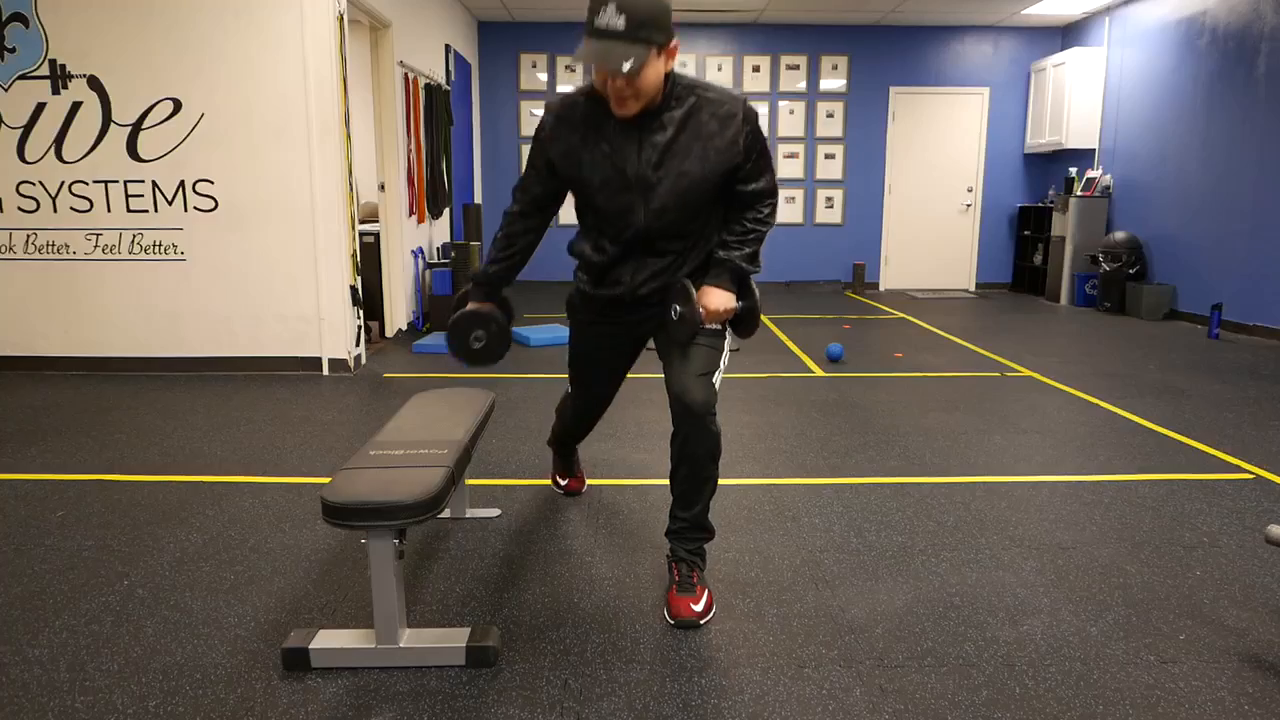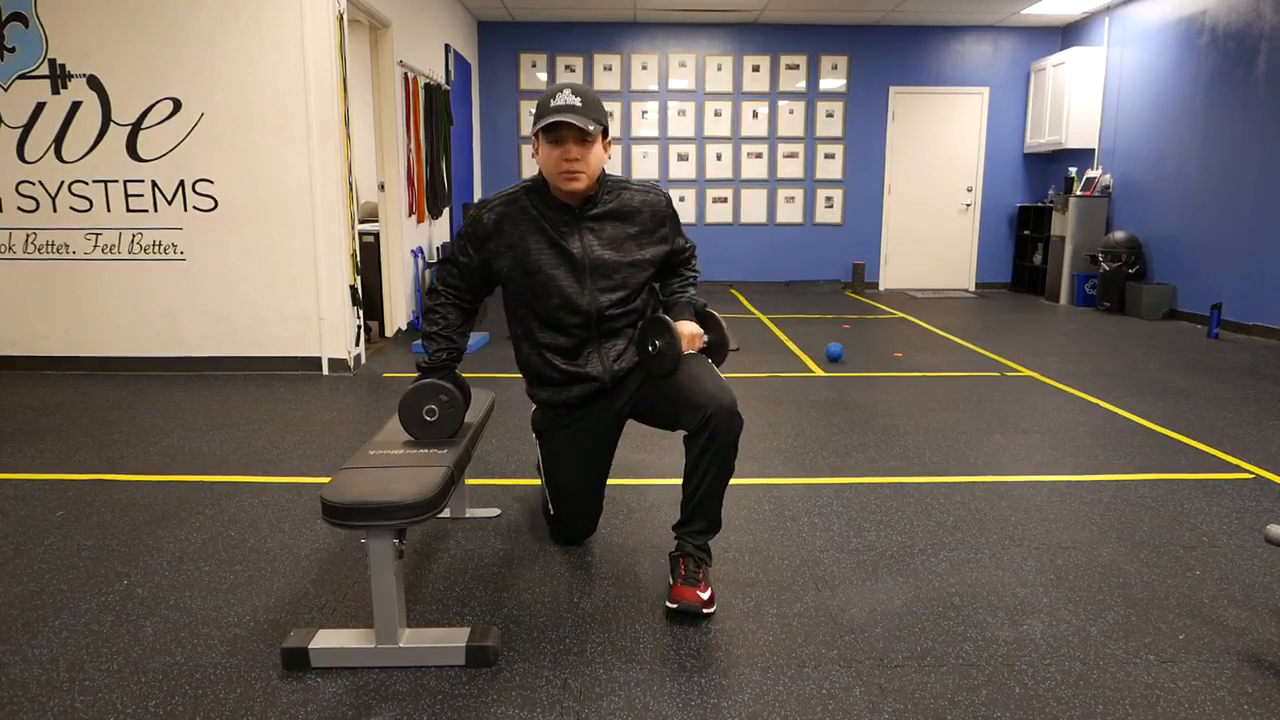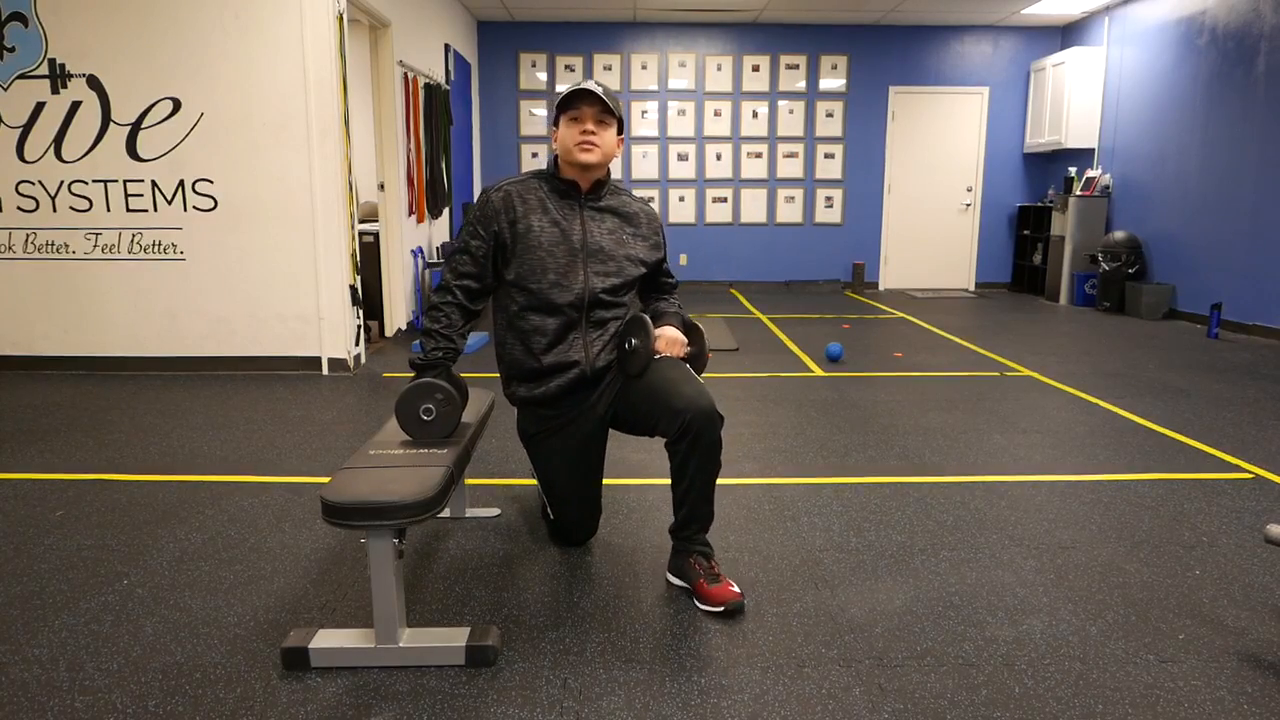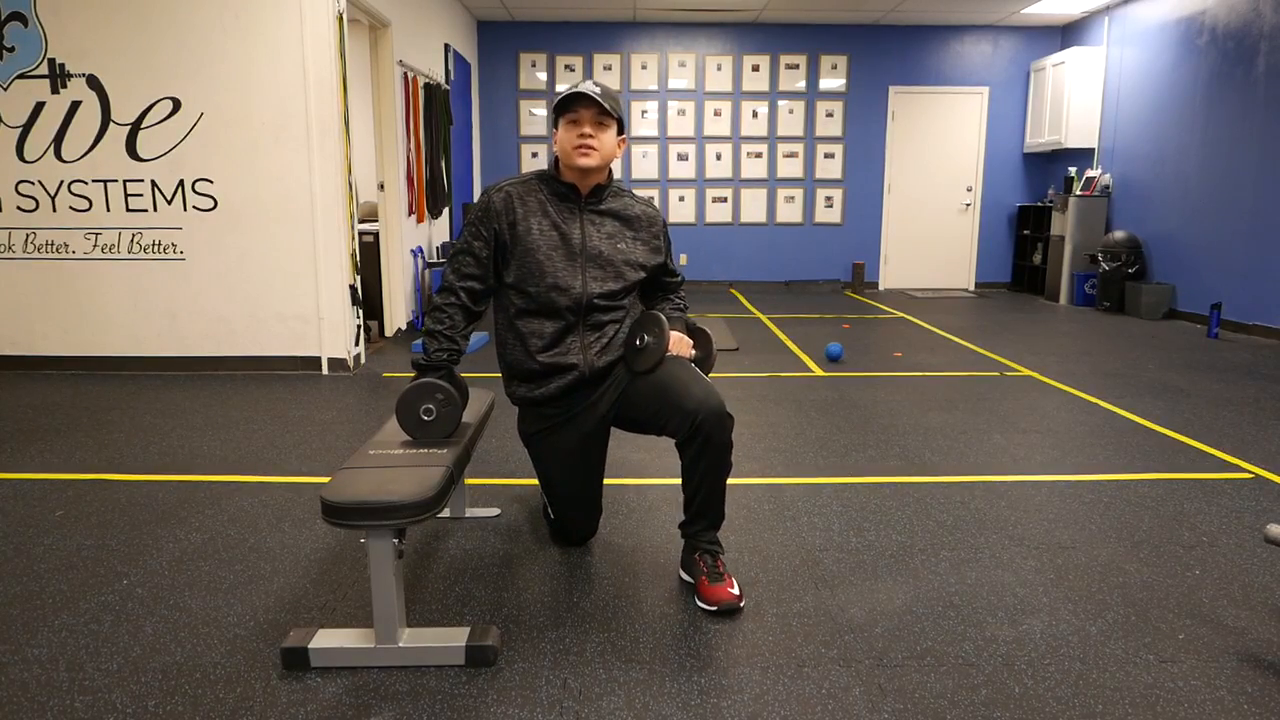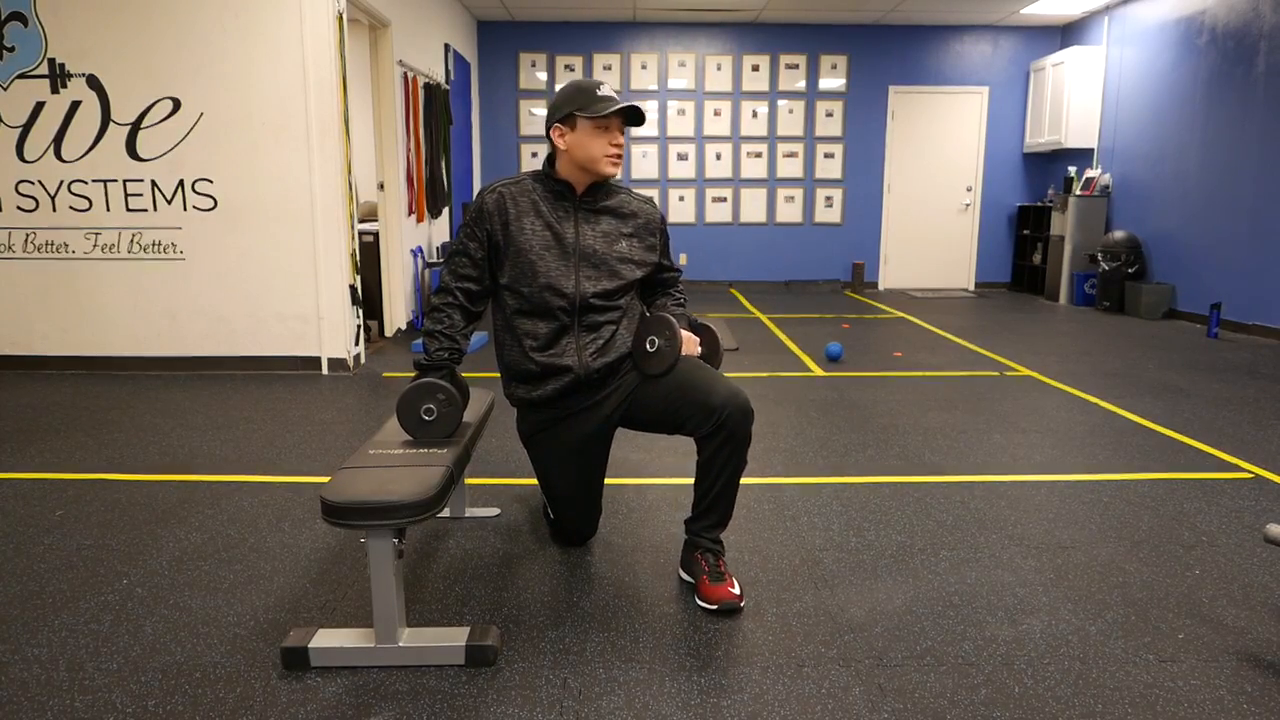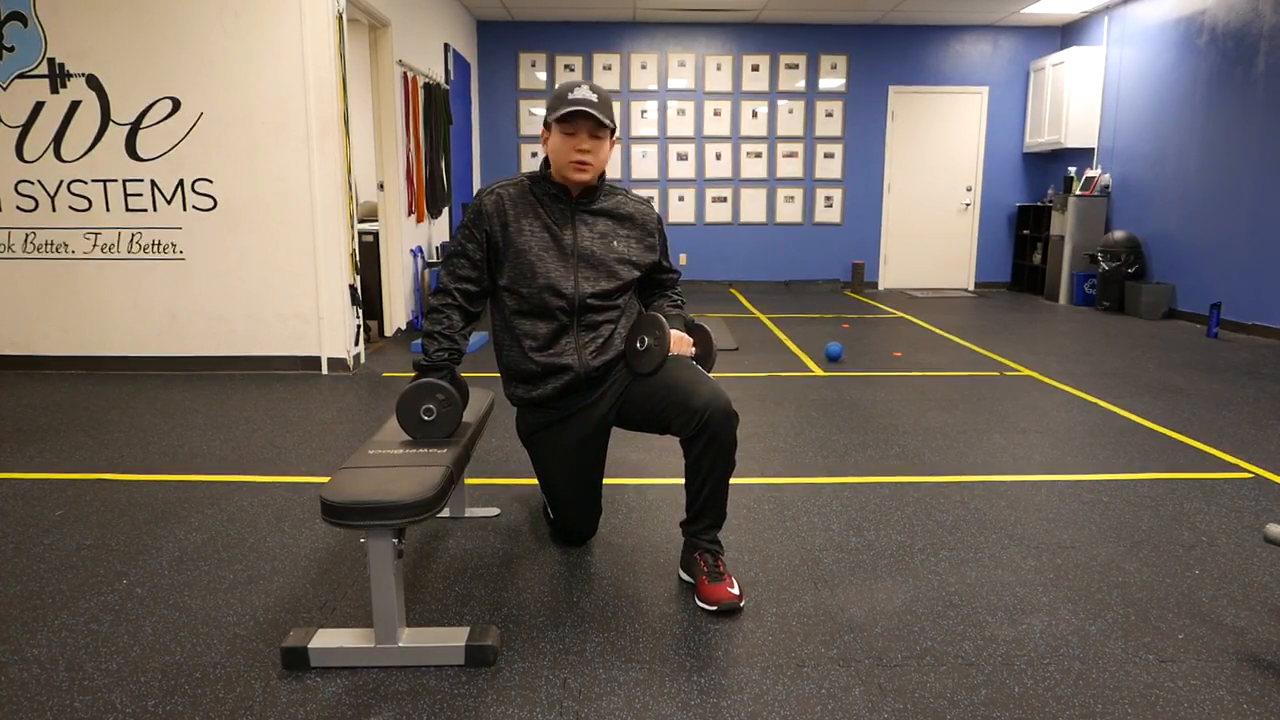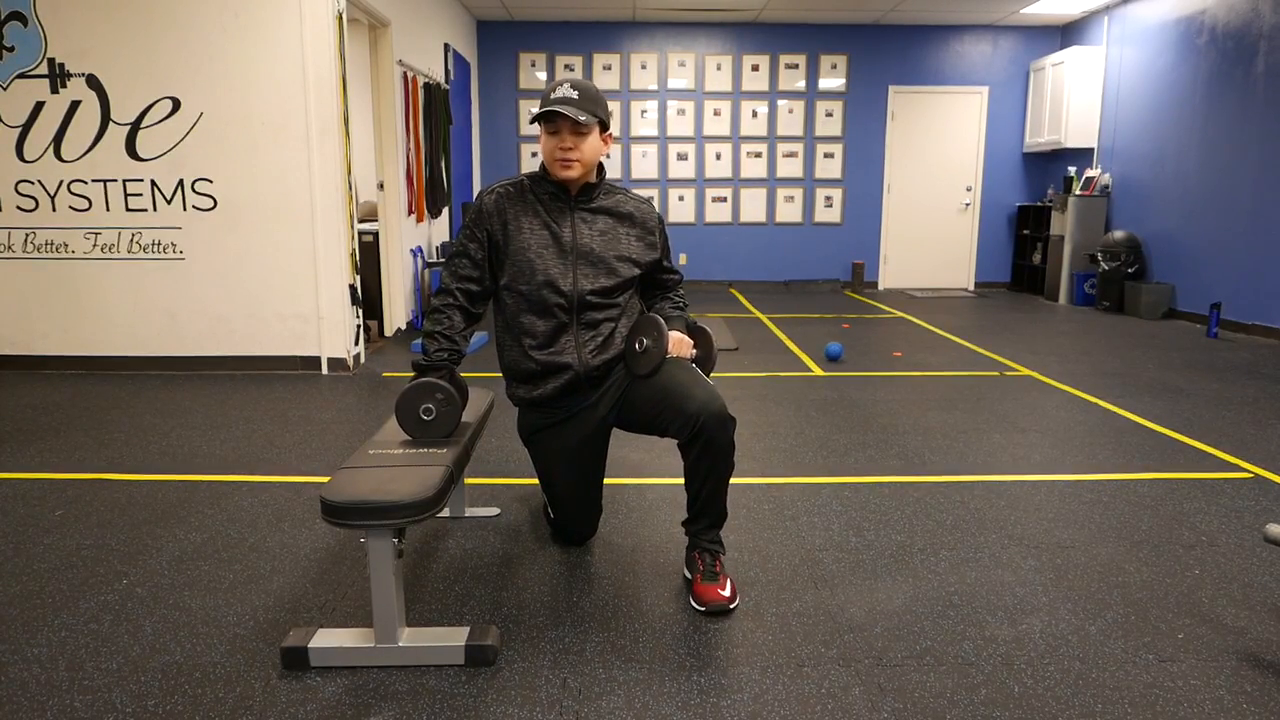
dt=0.7s
person 1, frame 1
left shoulder: (724, 117)
right shoulder: (567, 121)
left elbow: (755, 199)
right elbow: (529, 211)
left wrist: (725, 276)
right wrist: (488, 289)
left hip: (691, 286)
right hip: (604, 294)
left knee: (694, 404)
right knee: (585, 403)
left ankle: (687, 556)
right ankle: (563, 456)
person 1, frame 2
left shoulder: (647, 207)
right shoulder: (498, 219)
left elbow: (680, 264)
right elbow: (451, 294)
left wrist: (685, 315)
right wrist: (438, 374)
left hip: (642, 358)
right hip: (564, 388)
left knee: (718, 409)
right knee: (571, 527)
left ankle: (691, 554)
right ankle: (554, 456)
person 1, frame 3
left shoulder: (640, 218)
right shoulder: (505, 203)
left elbow: (660, 287)
right elbow: (458, 290)
left wrist: (668, 324)
right wrist: (433, 370)
left hip: (623, 364)
right hip: (546, 389)
left knee: (697, 412)
right knee: (572, 530)
left ankle: (690, 551)
right ankle: (559, 472)
person 1, frame 4
left shoulder: (643, 218)
right shoulder: (505, 204)
left elbow: (665, 288)
right elbow: (460, 292)
left wrist: (674, 327)
right wrist: (435, 373)
left hip: (627, 365)
right hip: (548, 391)
left knee: (708, 413)
right knee: (573, 530)
left ankle: (701, 550)
right ankle: (563, 476)
person 1, frame 5
left shoulder: (641, 215)
right shoulder: (501, 206)
left elbow: (664, 284)
right elbow: (458, 293)
left wrist: (676, 326)
right wrist: (436, 374)
left hip: (629, 369)
right hip: (548, 397)
left knee: (729, 409)
right knee: (573, 530)
left ankle: (703, 548)
right ankle: (563, 480)
person 1, frame 6
left shoulder: (637, 216)
right shoulder: (498, 207)
left elbow: (662, 285)
right elbow: (456, 294)
left wrist: (673, 325)
right wrist: (435, 373)
left hip: (627, 366)
right hip: (546, 394)
left knee: (713, 410)
right knee: (573, 529)
left ankle: (701, 550)
right ankle: (565, 478)
person 1, frame 7
left shoulder: (638, 215)
right shoulder: (498, 208)
left elbow: (664, 286)
right elbow: (459, 294)
left wrist: (674, 328)
right wrist: (436, 372)
left hip: (629, 367)
right hip: (548, 396)
left knee: (709, 416)
right knee: (573, 529)
left ankle: (704, 549)
right ankle: (566, 479)
